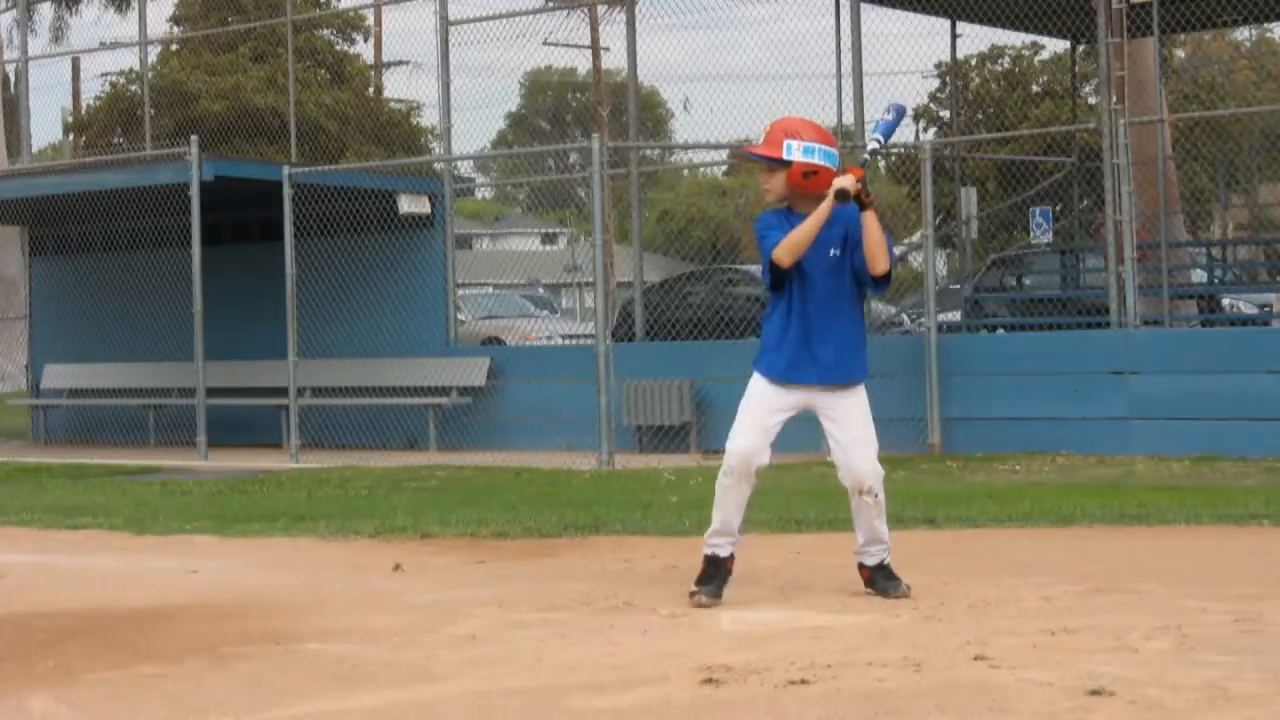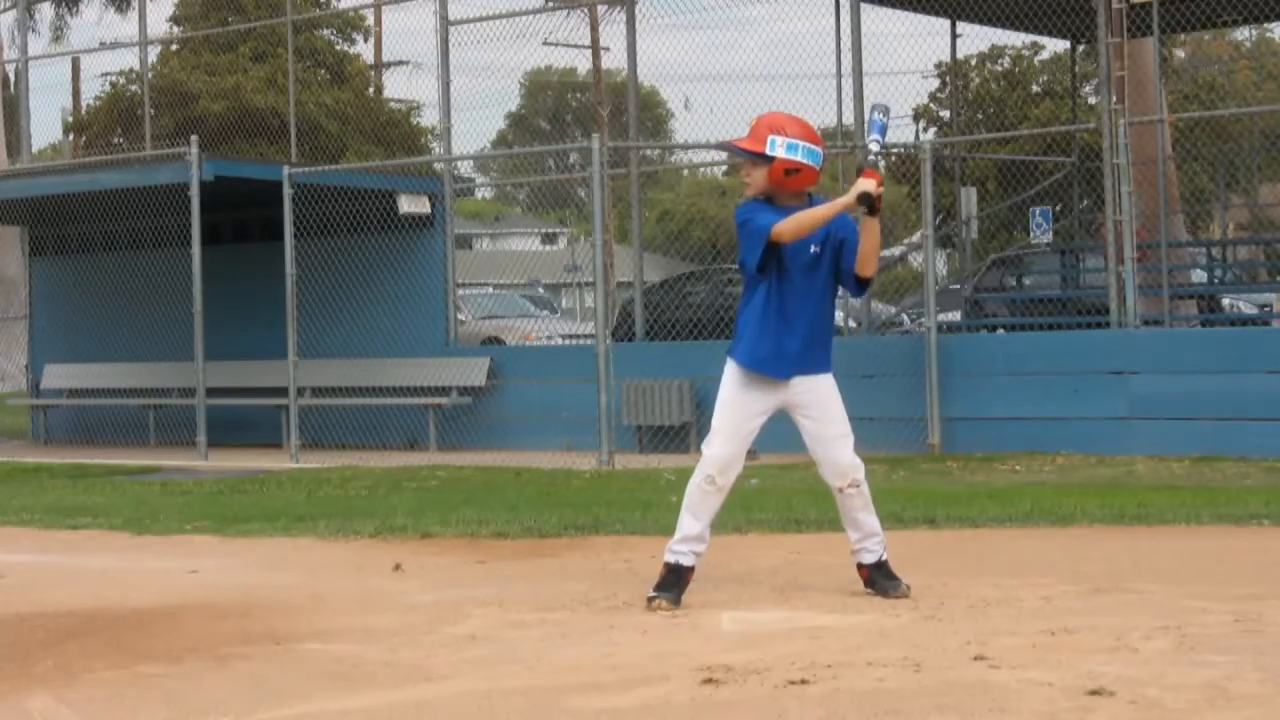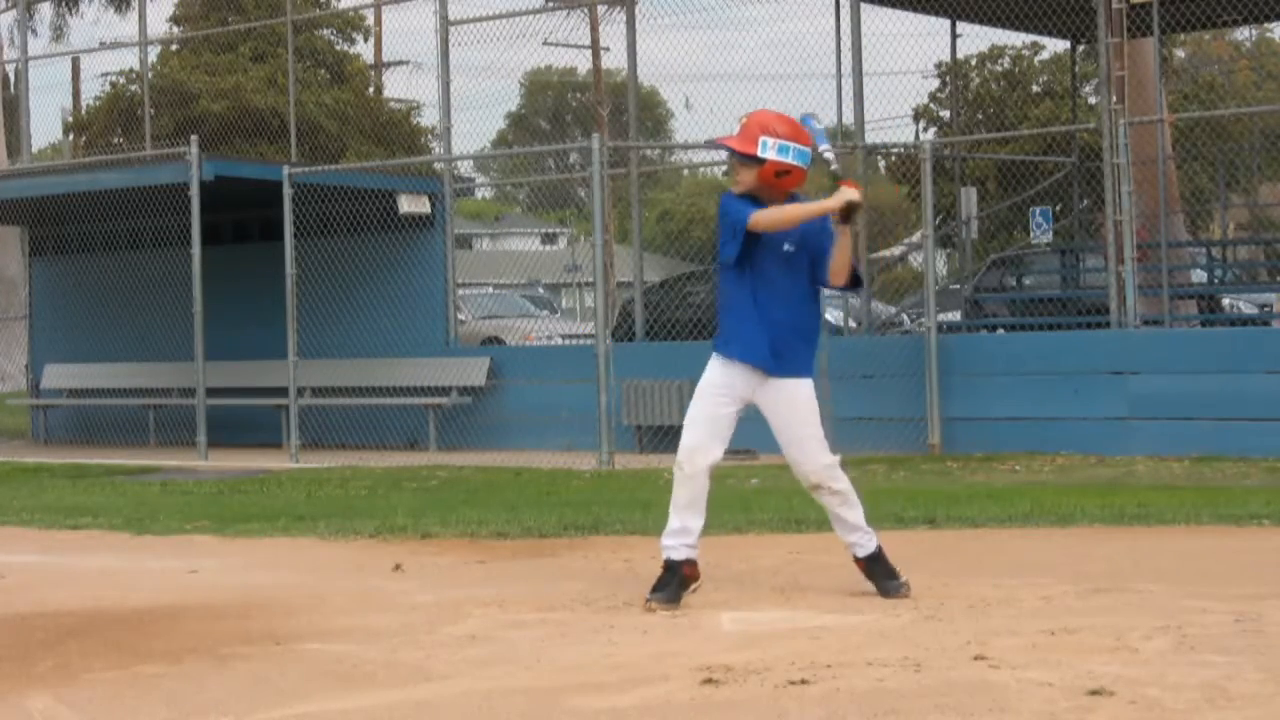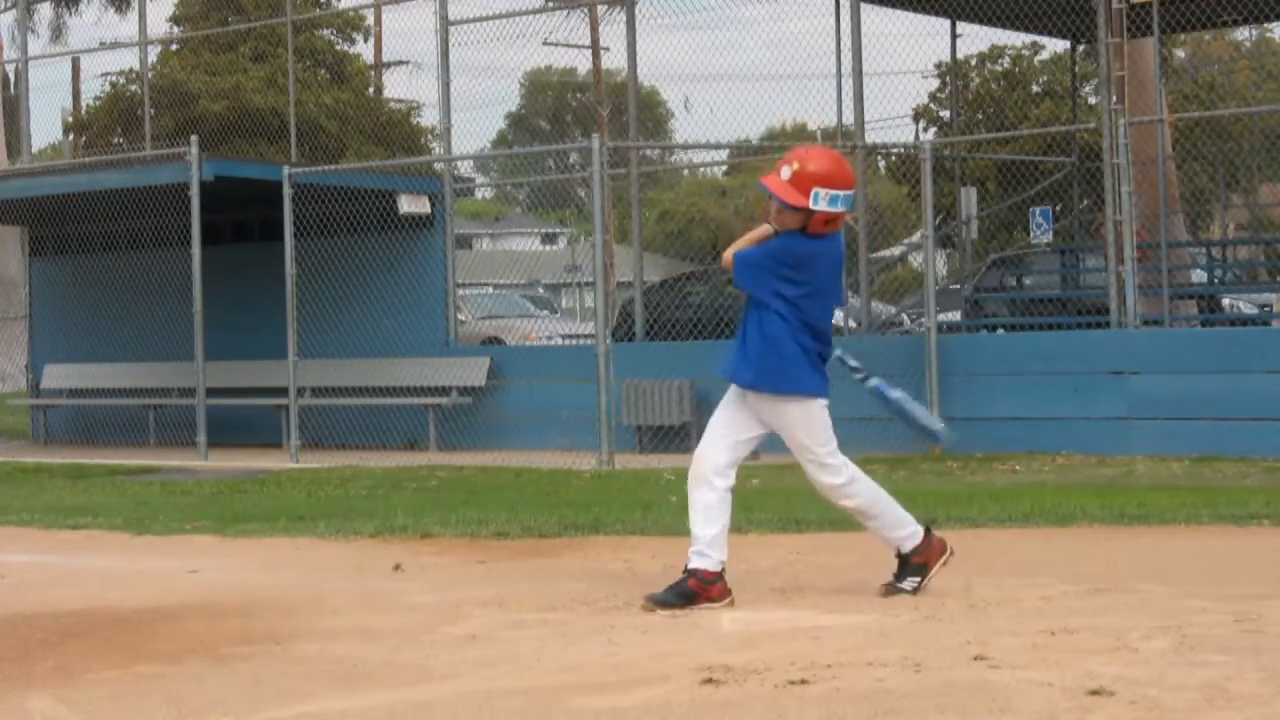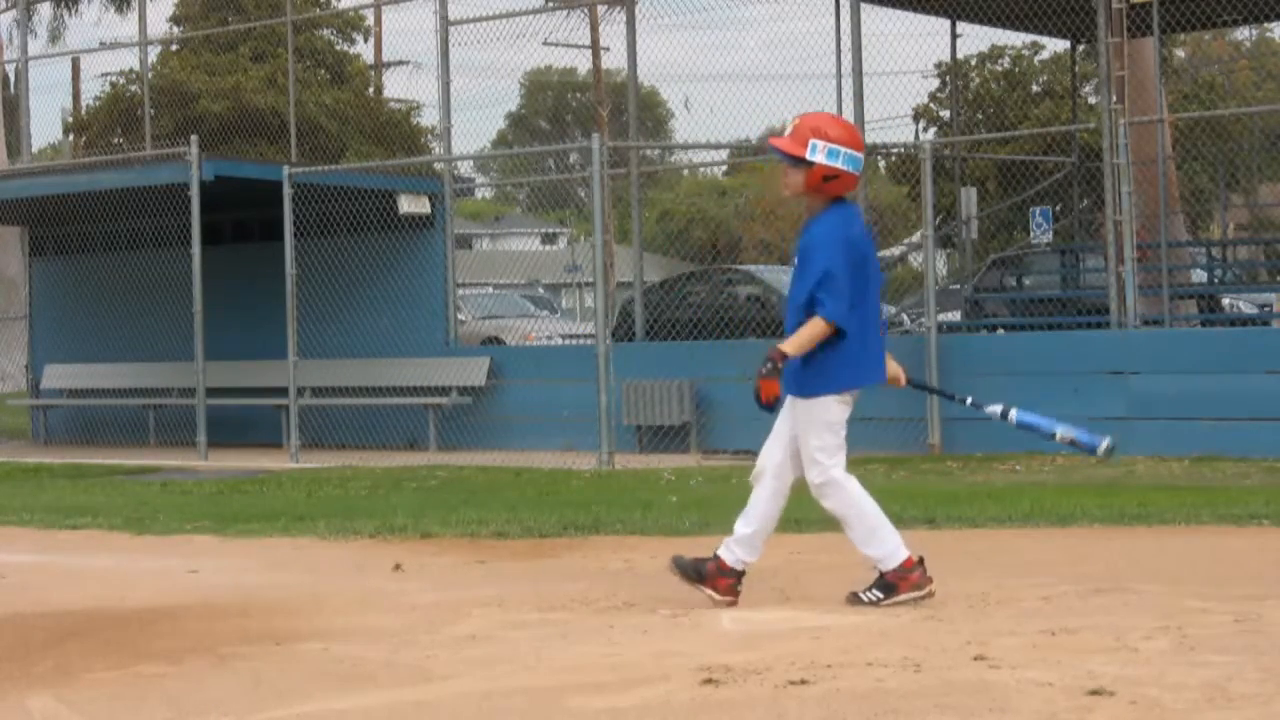
dt=1s
person 1, frame 1
left shoulder: (852, 219)
right shoulder: (770, 223)
left elbow: (879, 268)
right elbow: (783, 257)
left wrist: (867, 203)
right wrist: (829, 203)
left hip: (840, 371)
right hip: (777, 368)
left knee: (863, 471)
right knee: (740, 454)
left ankle: (875, 563)
right ankle: (718, 557)
person 1, frame 2
left shoulder: (832, 217)
right shoulder: (750, 214)
left elbow: (863, 272)
right elbow: (787, 231)
left wrist: (871, 212)
right wrist: (849, 199)
left hip: (811, 371)
right hip: (751, 367)
left knee: (844, 468)
right knee: (716, 464)
left ankle: (873, 562)
right ankle: (677, 566)
person 1, frame 3
left shoulder: (813, 220)
right shoulder: (740, 206)
left elbow: (836, 279)
right elbow: (763, 220)
left wrist: (844, 220)
right wrist: (829, 204)
left hip: (786, 366)
right hip: (730, 359)
left knee: (814, 464)
right knee: (693, 456)
left ankle: (871, 555)
right ankle: (680, 562)
person 1, frame 4
left shoulder: (795, 250)
right shoulder: (821, 239)
left elbow: (729, 260)
left wrist: (770, 228)
left hip: (791, 384)
right hip: (753, 379)
left knee: (833, 477)
right knee: (708, 466)
left ankle: (920, 545)
right ankle: (706, 574)
person 1, frame 5
left shoulder: (831, 232)
right shoulder: (839, 221)
left elbow: (832, 315)
right elbow: (861, 296)
left wrist: (781, 355)
right wrist: (879, 355)
left hip: (825, 370)
right hip: (817, 371)
left knee: (825, 475)
right knee: (774, 467)
left ankle: (903, 571)
right ankle: (728, 568)
